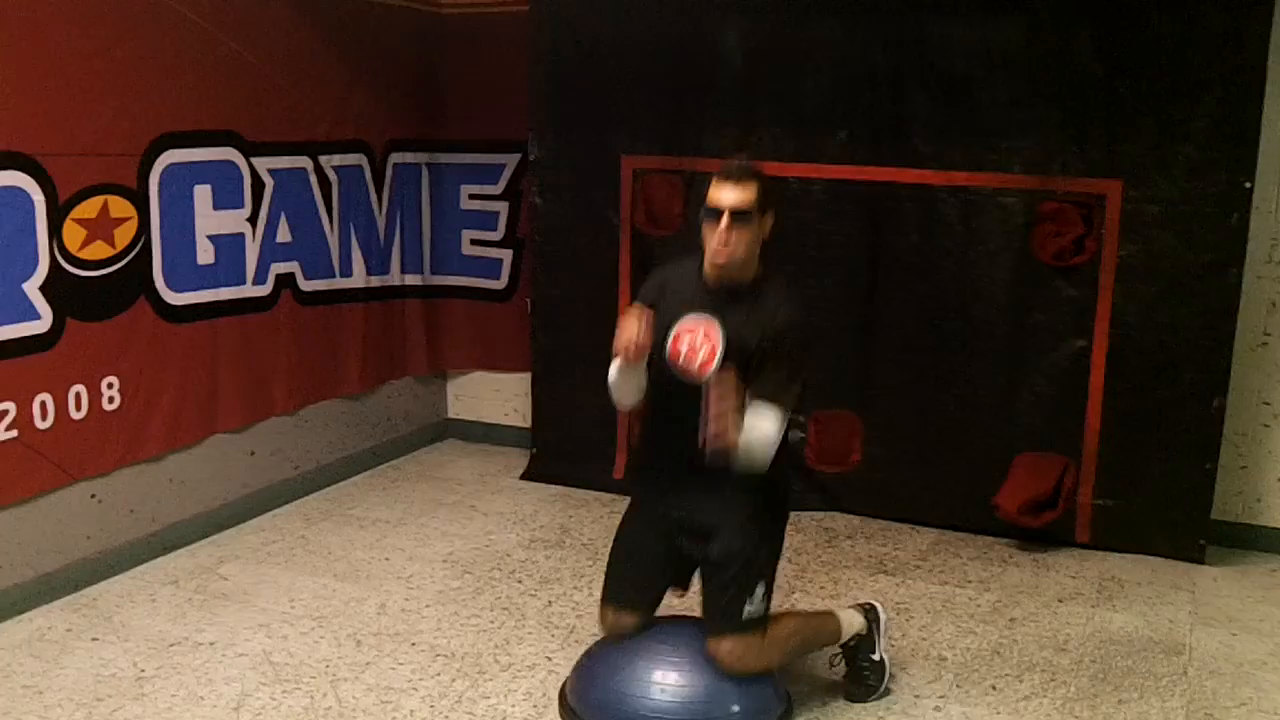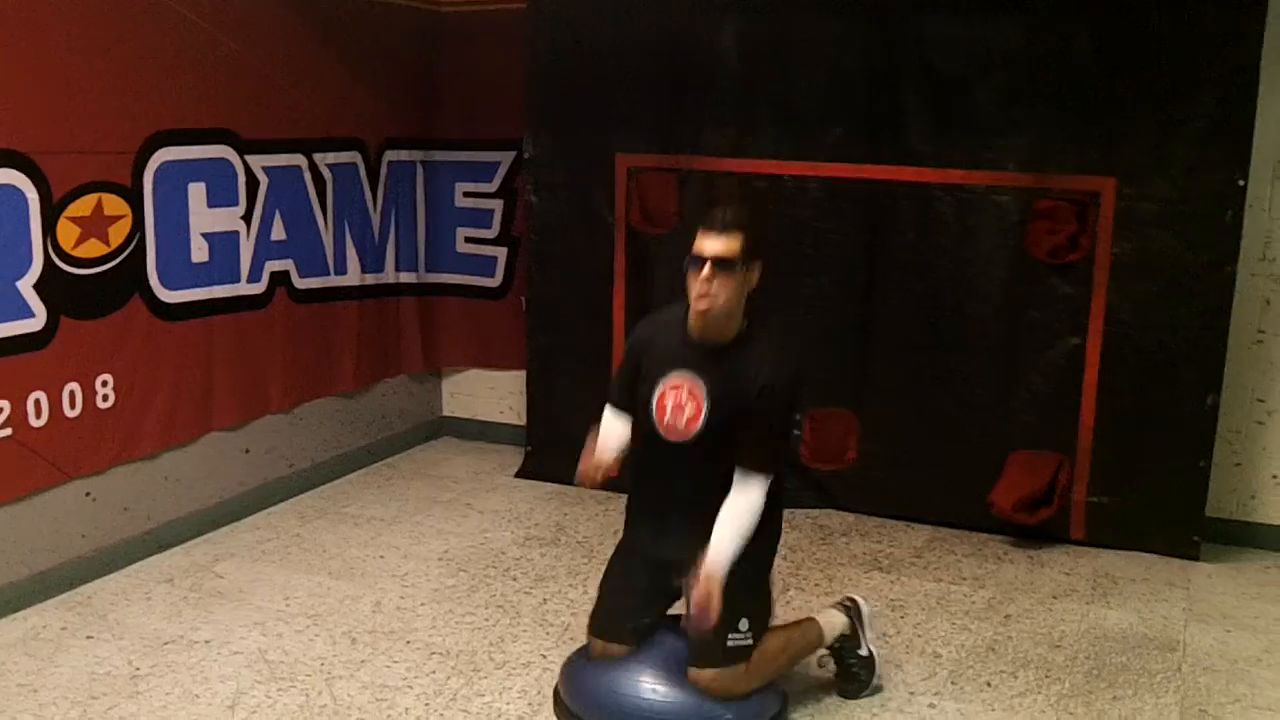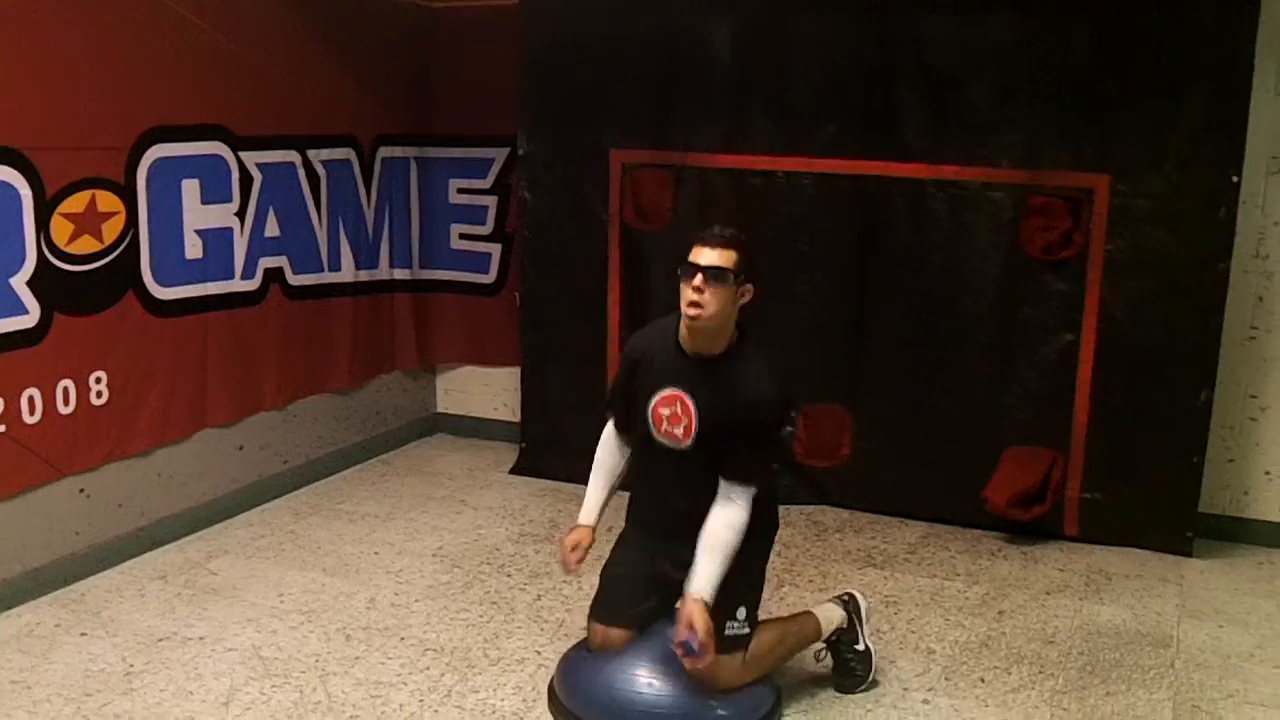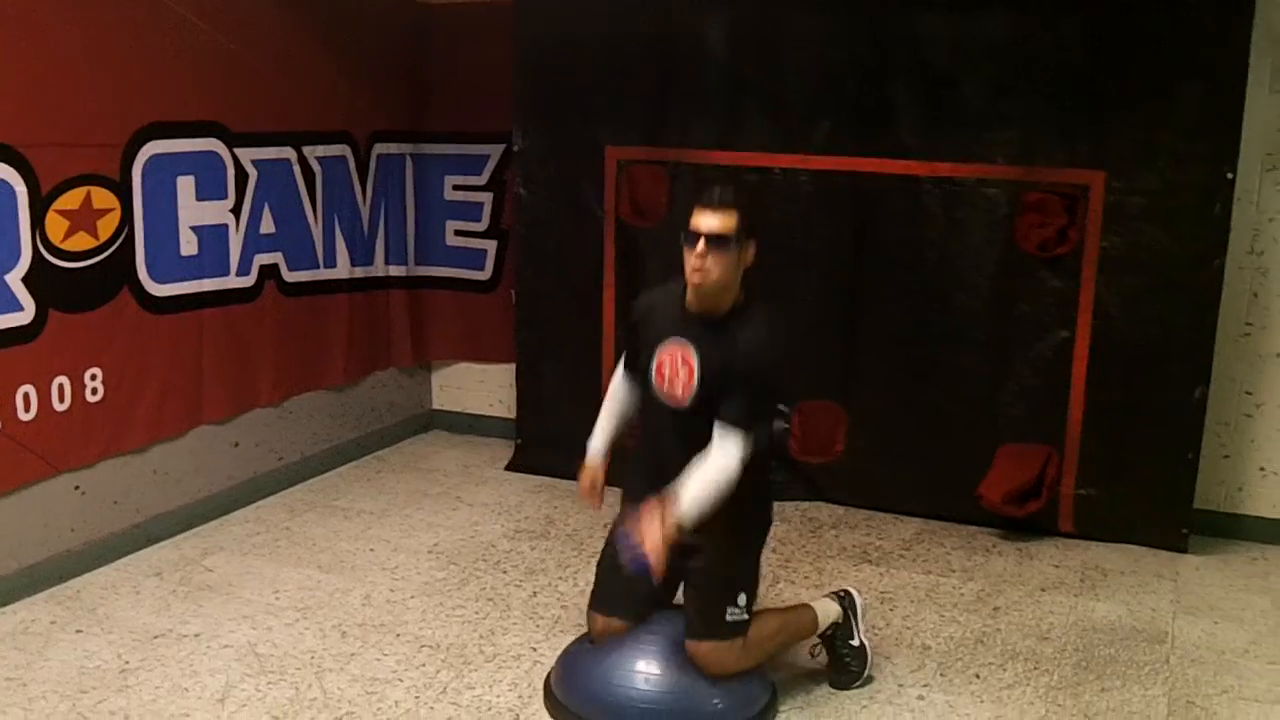
dt=0.1s
person 1, frame 1
left shoulder: (778, 317)
right shoulder: (664, 287)
left elbow: (766, 440)
right elbow: (625, 394)
left wrist: (736, 430)
right wrist: (629, 359)
left hip: (739, 499)
right hip: (660, 487)
left knee: (737, 653)
right knee: (617, 623)
left ankle: (855, 625)
right ankle: (666, 575)
person 1, frame 2
left shoulder: (764, 372)
right shoulder: (652, 336)
left elbow: (750, 488)
right elbow: (621, 416)
left wrist: (715, 567)
right wrist: (604, 452)
left hip: (727, 531)
right hip: (652, 523)
left knee: (716, 678)
right knee: (605, 650)
left ankle: (839, 623)
right ankle: (656, 600)
person 1, frame 3
left shoulder: (752, 389)
right shoulder: (645, 348)
left elbow: (734, 501)
right elbow: (619, 432)
left wrist: (701, 595)
right wrist: (588, 516)
left hip: (725, 531)
right hip: (655, 517)
left knee: (714, 669)
right knee: (604, 640)
left ankle: (835, 619)
right ankle: (652, 609)
person 1, frame 4
left shoulder: (752, 344)
right shoulder: (651, 309)
left elbow: (728, 452)
left wrist: (674, 515)
right wrist: (596, 451)
left hip: (724, 513)
right hip: (649, 495)
left knee: (714, 655)
right knee: (604, 629)
left ankle: (833, 614)
right ankle: (649, 590)
